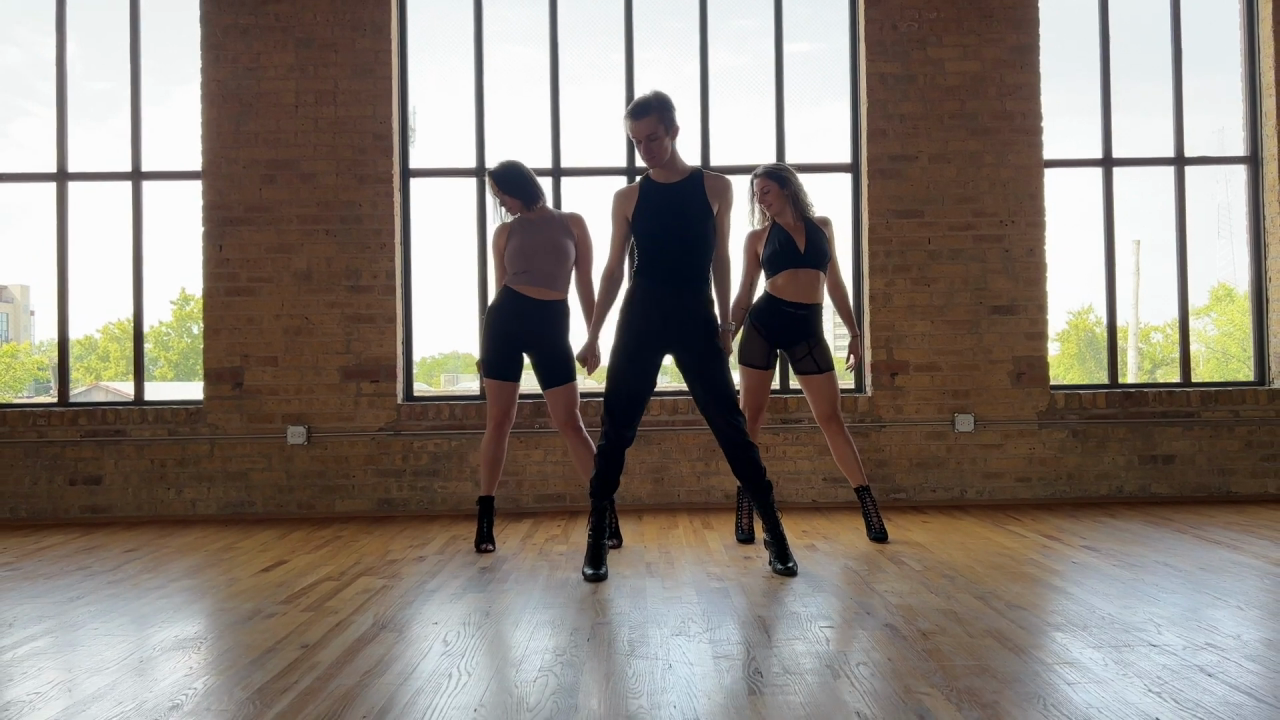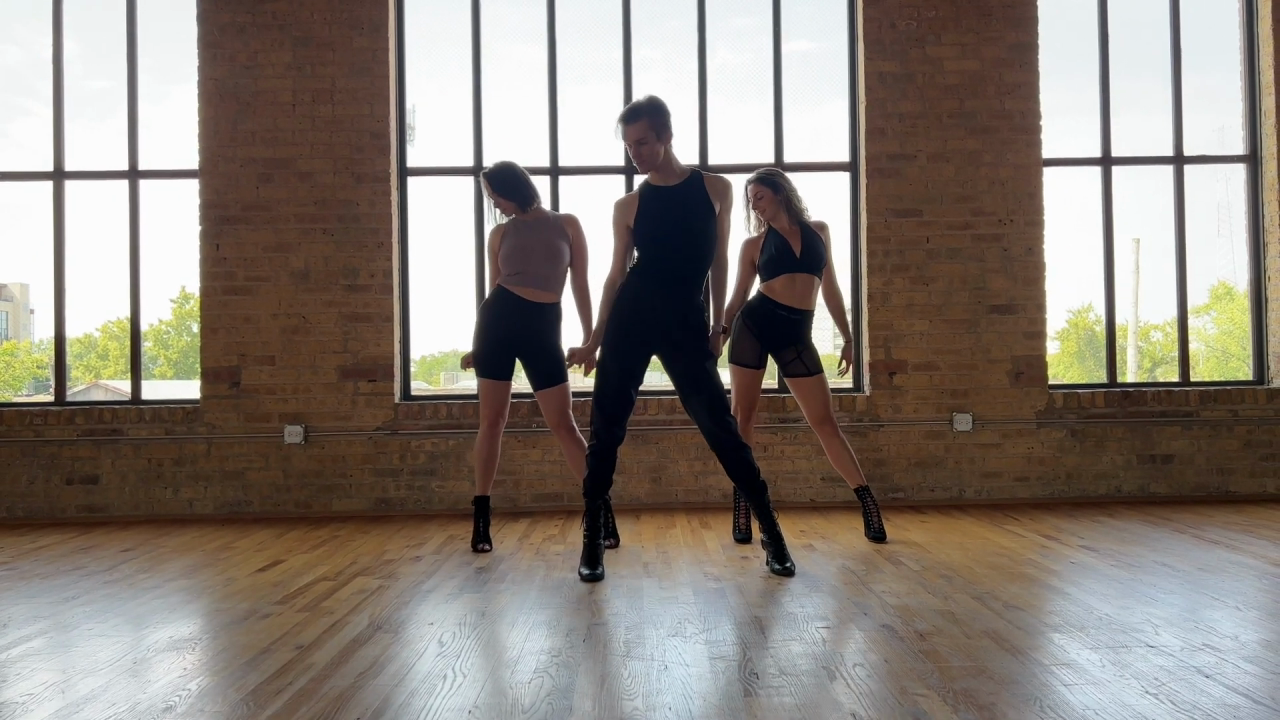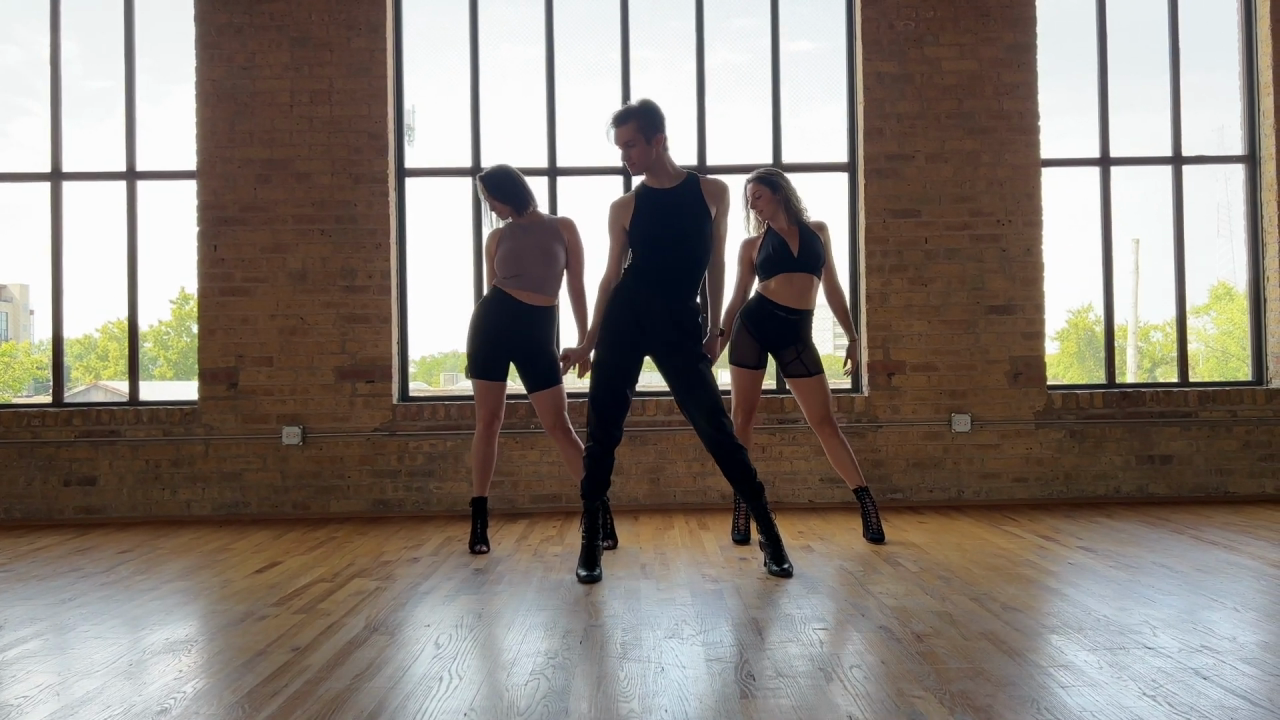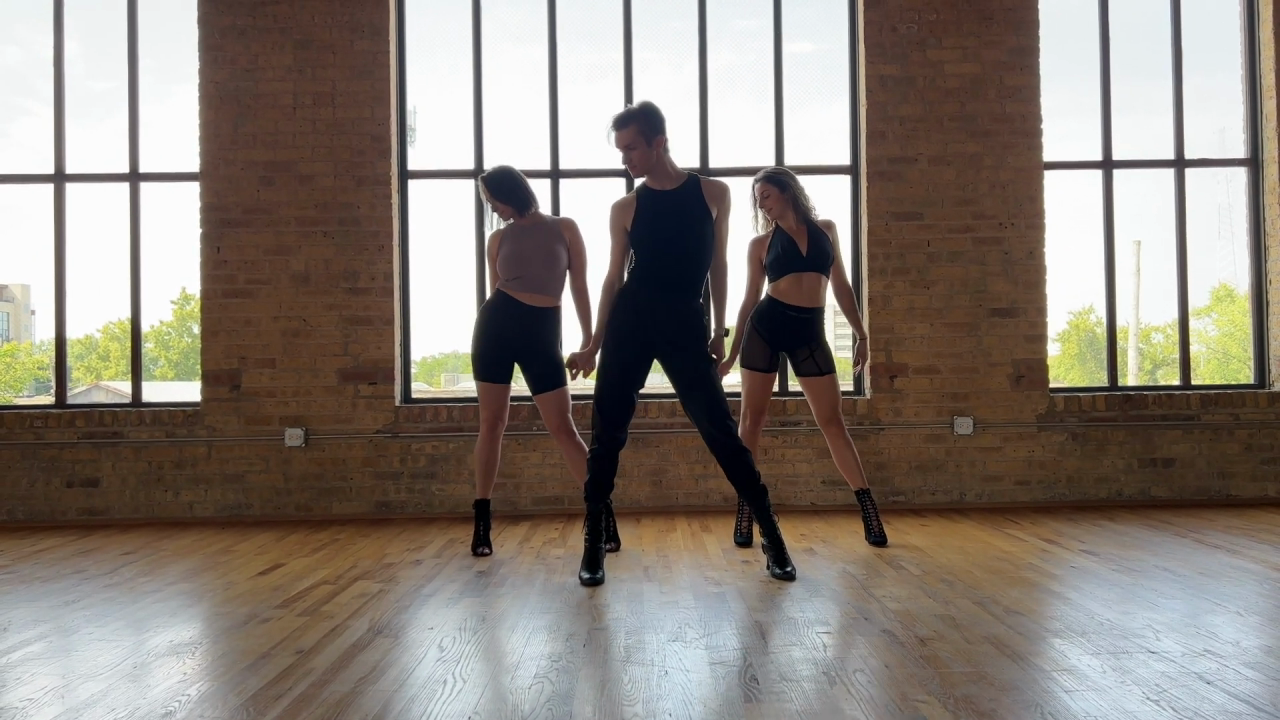
dt=1s
person 1, frame 1
left shoulder: (715, 188)
right shoulder: (628, 198)
left elbow: (720, 260)
right elbow: (614, 269)
left wrist: (726, 324)
right wrist: (593, 332)
left hip: (695, 318)
right hip: (641, 317)
left knee: (729, 424)
right knee: (617, 426)
left ankle: (774, 531)
right ankle: (597, 538)
person 1, frame 2
left shoulder: (716, 189)
right shoulder: (628, 206)
left elbow: (719, 261)
right elbow: (617, 275)
left wrist: (718, 324)
right wrist: (594, 341)
left hip: (687, 322)
right hip: (632, 319)
left knee: (719, 425)
right knee: (606, 427)
left ankle: (771, 531)
right ankle: (592, 539)
person 1, frame 3
left shoulder: (712, 192)
right shoulder: (624, 207)
left elbow: (716, 263)
right elbow: (612, 275)
left wrist: (714, 329)
right wrist: (588, 342)
left hip: (681, 323)
right hip: (626, 319)
left knee: (715, 427)
right knee: (603, 429)
left ankle: (769, 533)
right ankle: (590, 541)
person 1, frame 4
left shoulder: (713, 193)
right shoulder: (625, 208)
left elbow: (718, 264)
right elbow: (615, 277)
left wrist: (719, 330)
right wrist: (593, 345)
left hip: (686, 323)
right hip: (631, 320)
left knee: (720, 429)
right knee: (607, 431)
left ankle: (771, 536)
right ankle: (593, 544)
person 2, frame 1
left shoulder: (572, 223)
right shoulder: (505, 232)
left elbow: (585, 281)
right elbow: (501, 285)
right wrist: (486, 346)
left hip: (551, 327)
right hip: (507, 321)
left knee: (570, 425)
right knee: (498, 422)
left ankle: (607, 512)
right ankle: (485, 520)
person 2, frame 2
left shoulder: (567, 225)
right shoulder: (500, 233)
left elbow: (580, 283)
right elbow: (494, 287)
left wrist: (590, 337)
right wrist: (477, 344)
left hip: (543, 329)
right hip: (500, 321)
left knee: (563, 425)
right knee: (492, 421)
right ankle: (481, 519)
person 2, frame 3
left shoulder: (562, 228)
right shoulder: (497, 237)
left elbow: (576, 287)
right elbow: (491, 288)
left wrist: (585, 342)
right wrist: (473, 350)
left hip: (537, 331)
right hip: (494, 323)
left knee: (558, 426)
right knee: (487, 423)
left ankle: (601, 512)
right ankle: (479, 521)
person 2, frame 4
left shoulder: (564, 228)
right shoulder: (499, 238)
left elbow: (579, 287)
right elbow: (494, 290)
left wrist: (589, 340)
right wrist: (478, 345)
left hip: (542, 332)
right hip: (498, 325)
left knee: (562, 428)
right knee: (491, 425)
left ankle: (603, 515)
right ankle: (481, 523)
person 3, frame 1
left shoulder: (822, 226)
right shoulder: (757, 237)
left elbow: (835, 284)
right elbow: (744, 296)
left wrist: (855, 332)
left hip: (809, 331)
right hip: (764, 325)
left knee: (832, 420)
right knee: (750, 417)
left ankle: (868, 506)
right ankle: (744, 509)
person 3, frame 2
left shoulder: (819, 230)
right shoulder: (754, 244)
left elbow: (830, 289)
right elbow: (737, 299)
left wrist: (847, 338)
left hip: (797, 336)
right hip: (754, 327)
left knee: (825, 423)
right knee: (742, 416)
left ankle: (868, 504)
right ankle: (741, 509)
person 3, frame 3
left shoulder: (818, 230)
right shoulder: (752, 244)
left elbow: (832, 288)
right elbow: (737, 300)
left wrist: (852, 335)
left hip: (797, 335)
right hip: (753, 326)
left knee: (825, 422)
right knee: (742, 417)
left ankle: (867, 505)
right ankle: (741, 510)
person 3, frame 4
left shoulder: (826, 229)
right shoulder: (761, 243)
left elbow: (841, 287)
right elbow: (750, 300)
left wrist: (861, 334)
right wrist: (732, 354)
left hip: (810, 333)
right hip: (766, 327)
left knee: (833, 422)
right knee: (752, 419)
left ankle: (868, 510)
right ankle: (745, 512)
